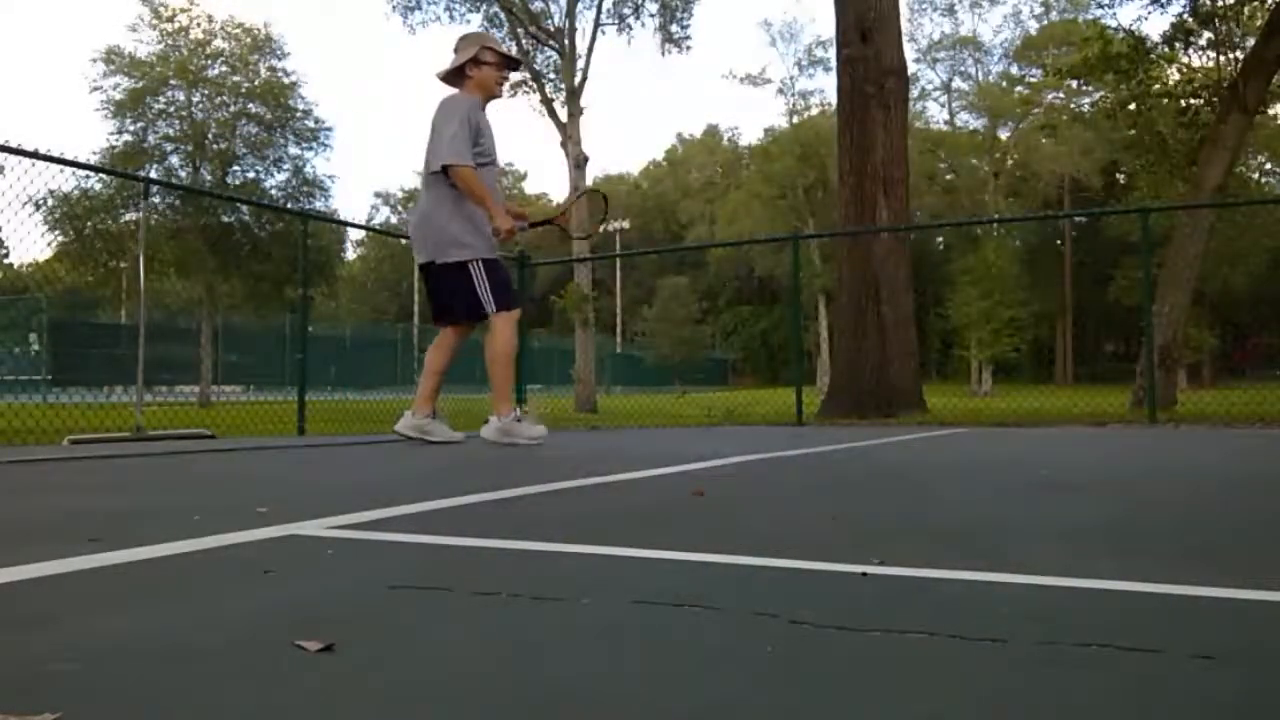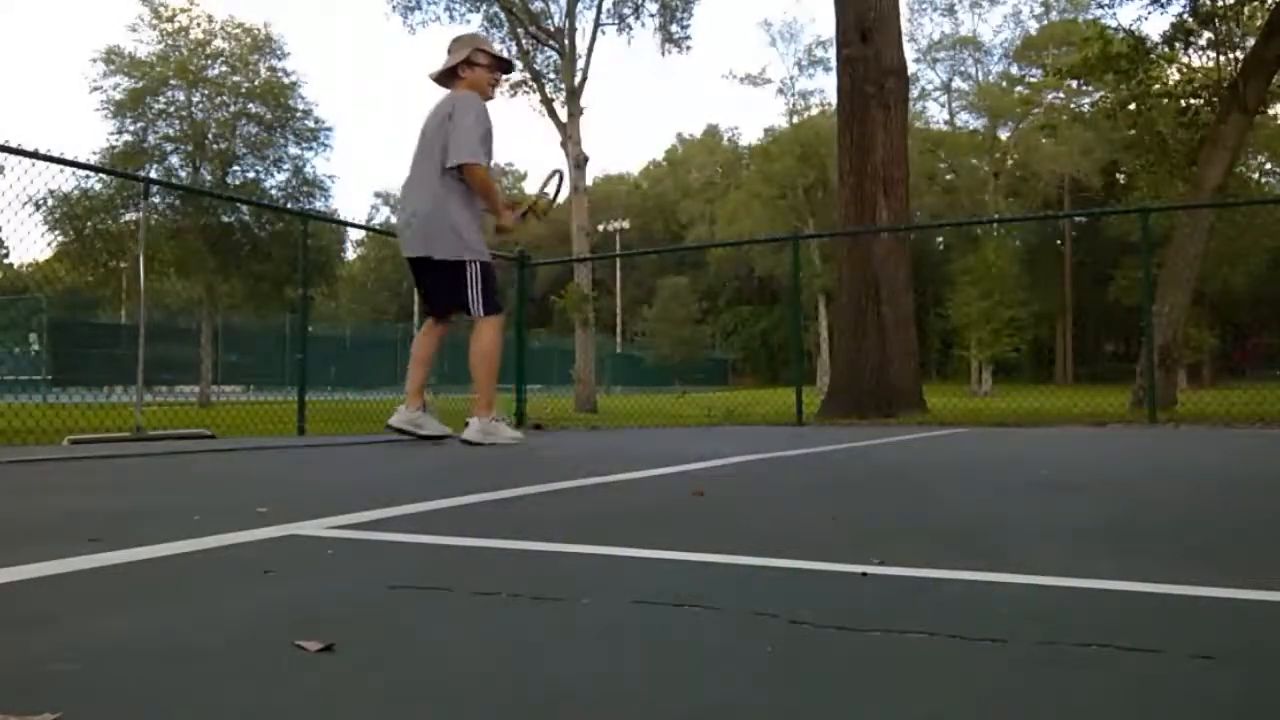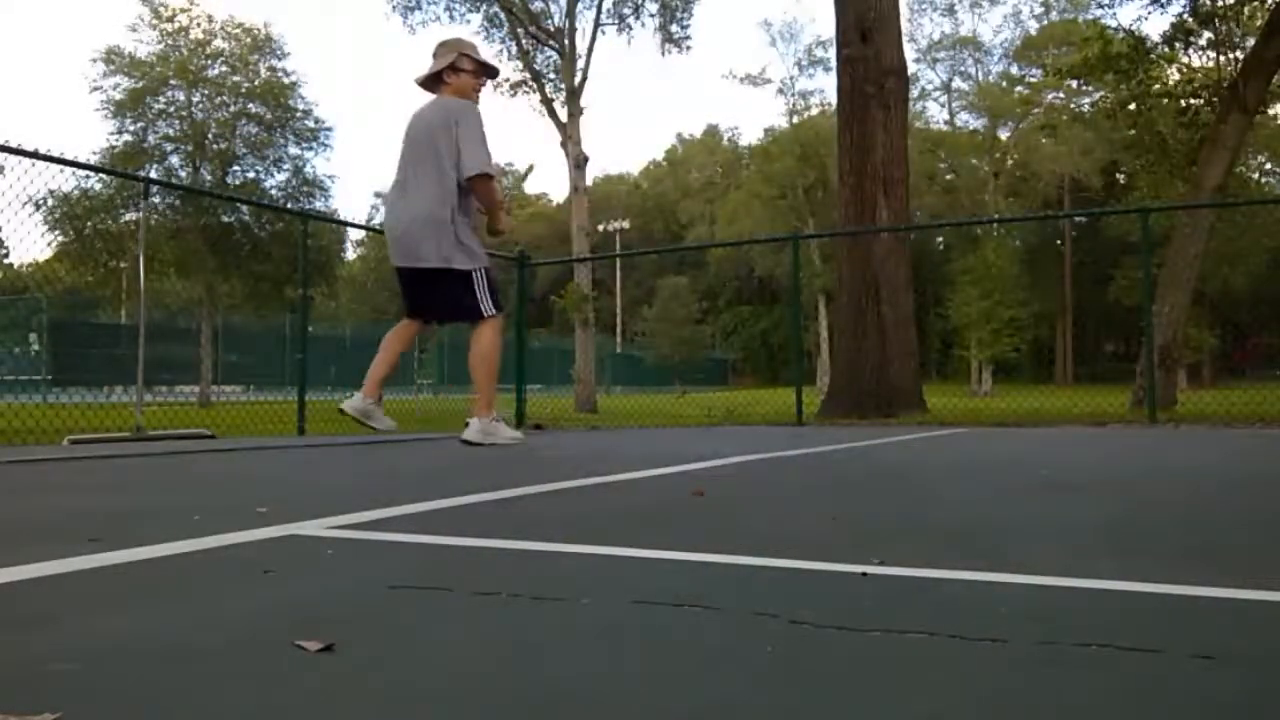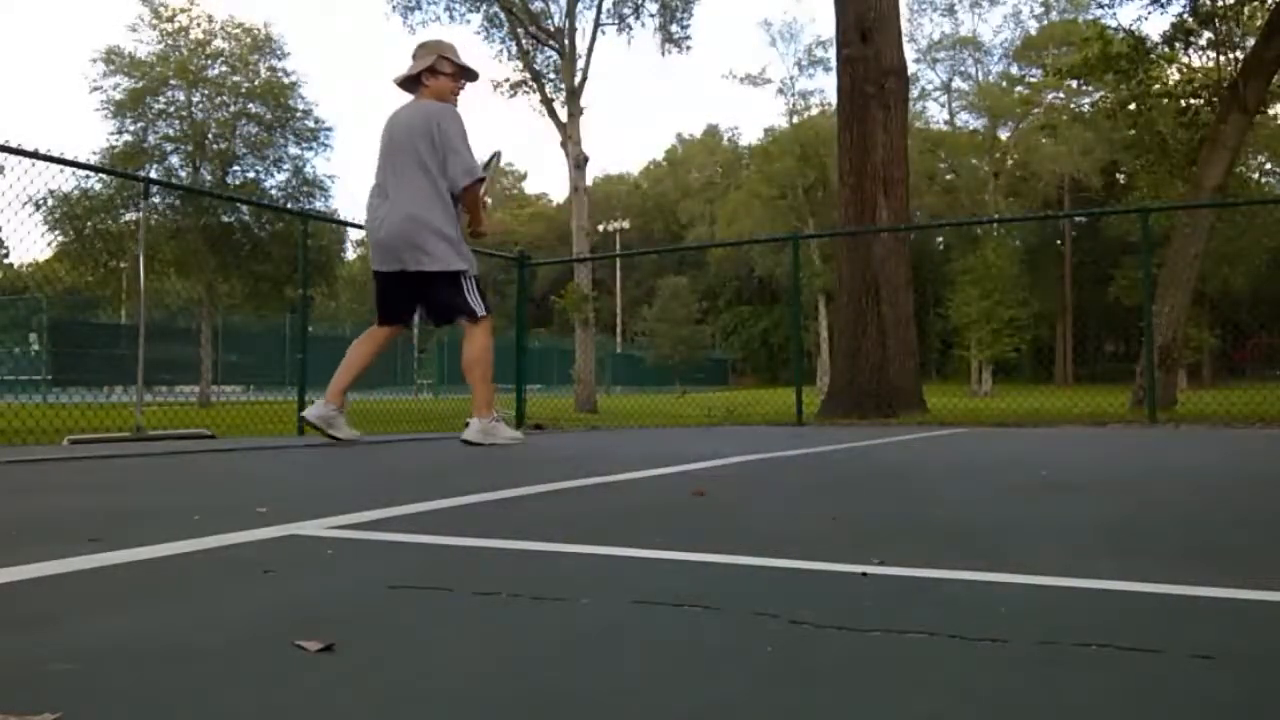
dt=0.1s
person 1, frame 1
left shoulder: (465, 111)
right shoulder: (462, 106)
right elbow: (457, 166)
left wrist: (498, 209)
right wrist: (498, 212)
left hip: (437, 238)
right hip: (457, 237)
left knee: (457, 325)
right knee: (505, 315)
left ankle: (421, 414)
right ankle: (505, 417)
person 1, frame 2
left shoulder: (446, 109)
right shoulder: (468, 104)
right elbow: (471, 164)
left wrist: (491, 205)
right wrist: (500, 210)
left hip: (424, 231)
right hip: (450, 231)
left knee: (438, 317)
right knee: (489, 317)
left ankle: (411, 408)
right ankle: (483, 419)
person 1, frame 3
left shoulder: (421, 117)
right shoulder: (463, 111)
right elbow: (478, 174)
left wrist: (478, 206)
right wrist: (497, 216)
left hip: (405, 235)
right hip: (445, 236)
left knee: (414, 319)
right knee: (488, 322)
left ankle: (366, 398)
right ankle: (484, 420)
person 1, frame 4
left shoulder: (396, 120)
right shoulder: (443, 114)
right elbow: (466, 181)
left wrist: (456, 209)
right wrist: (477, 218)
left hip: (387, 240)
right hip: (432, 239)
left knee: (387, 326)
right knee: (478, 322)
left ankle: (328, 405)
right ankle: (484, 420)
